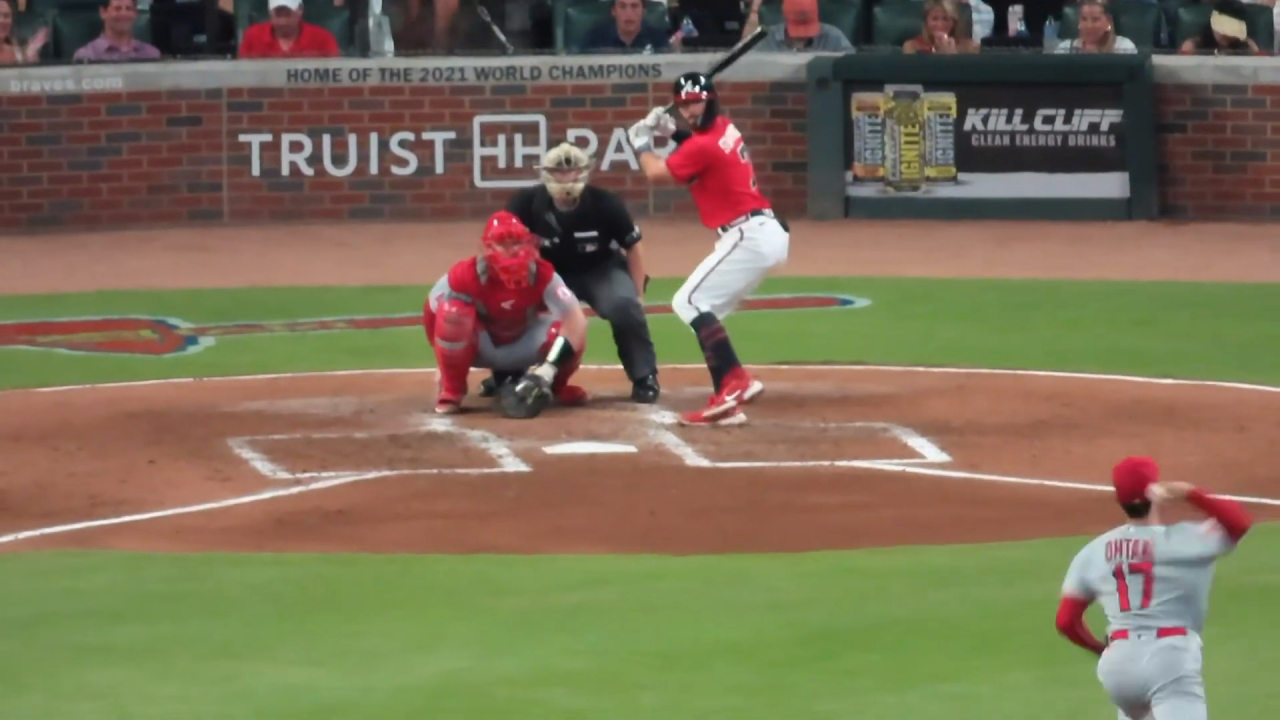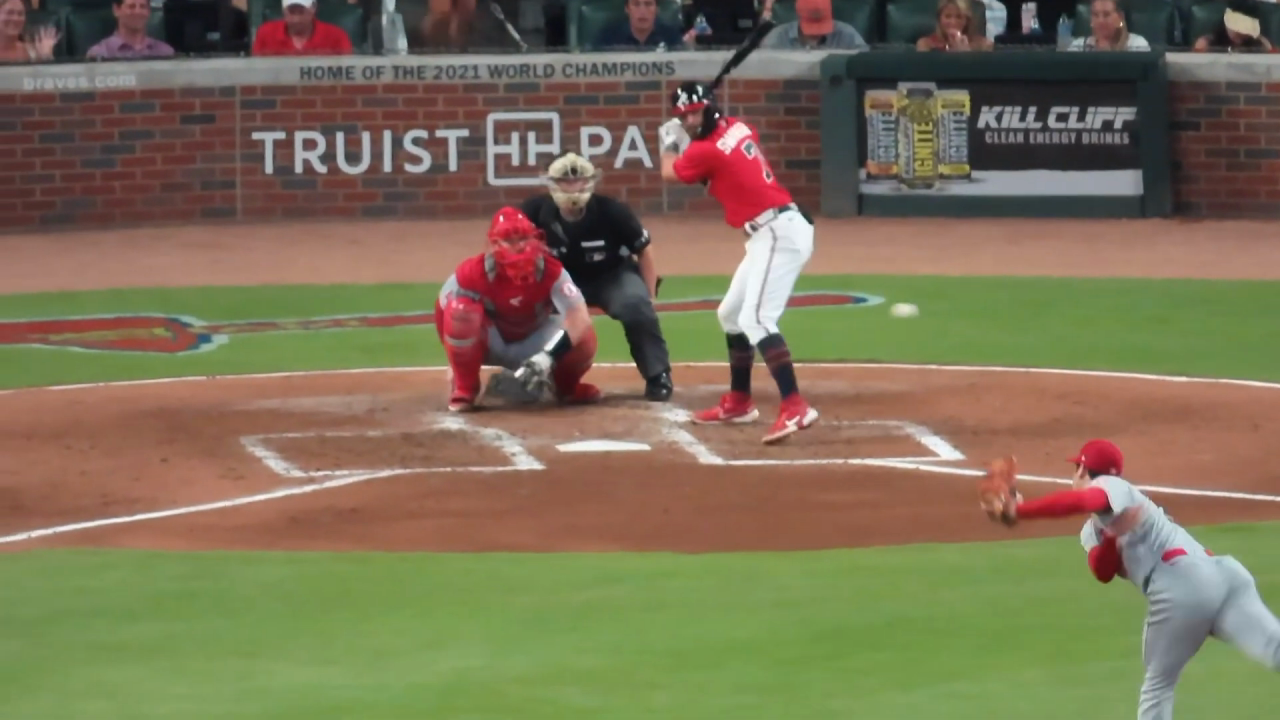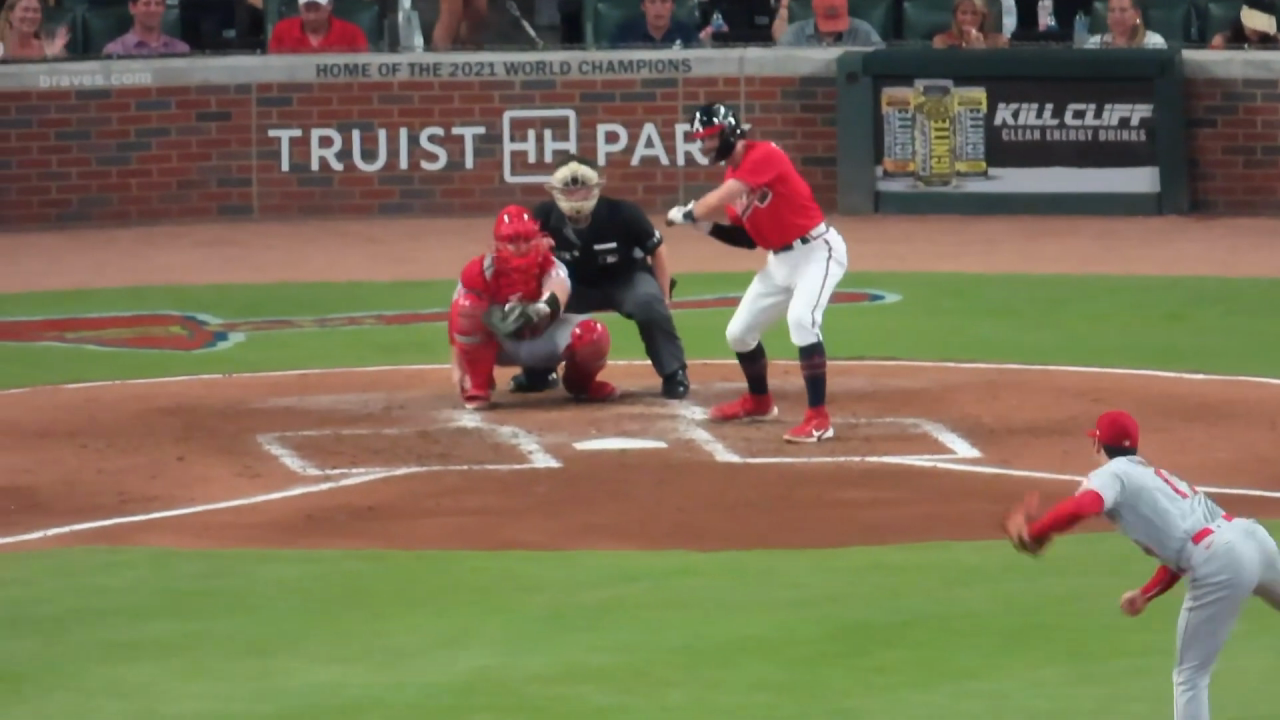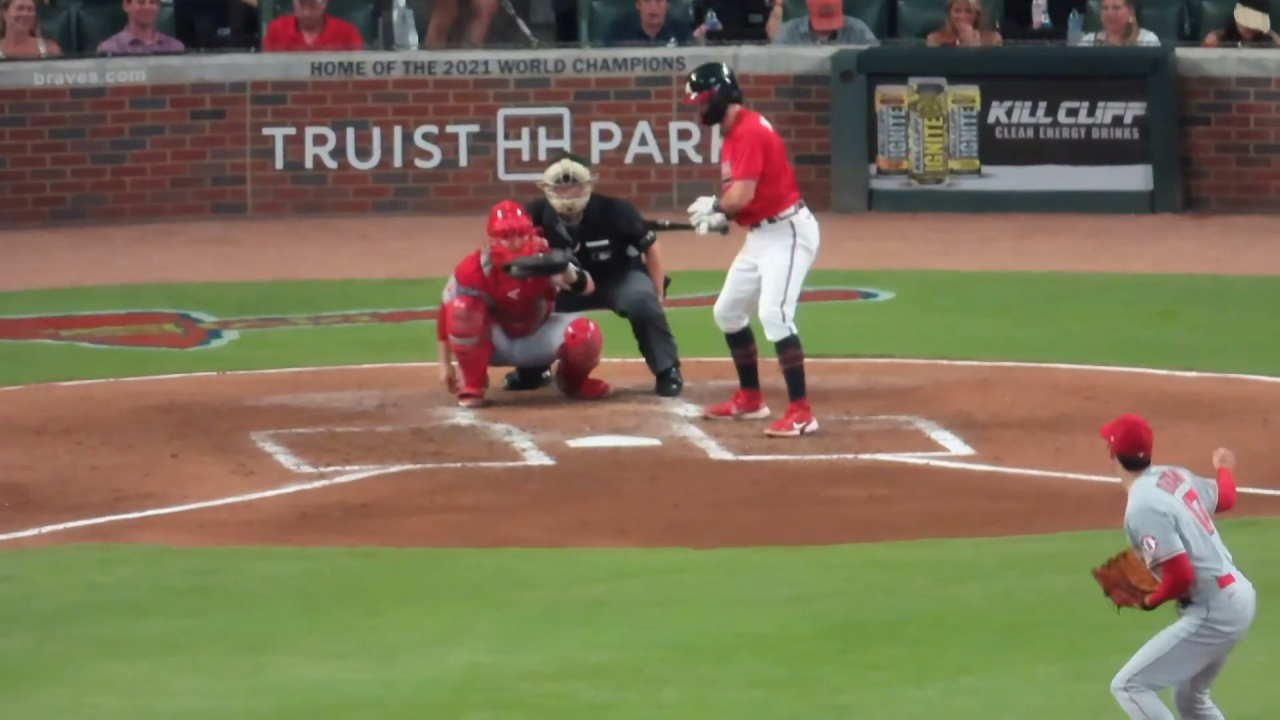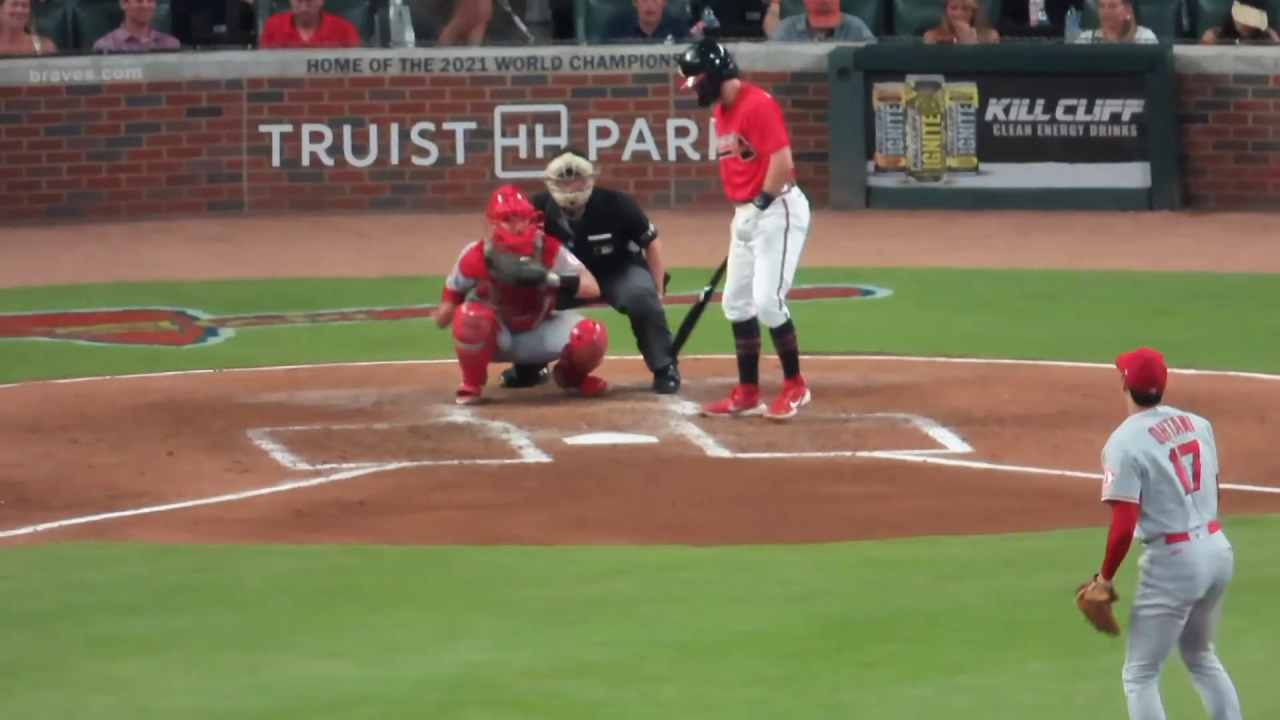
dt=0.3s
person 1, frame 1
left shoulder: (704, 146)
right shoulder: (723, 127)
left elbow: (656, 173)
left wrist: (641, 143)
right wrist: (671, 131)
left hip: (749, 236)
right hip: (764, 234)
left knee: (688, 302)
right knee: (704, 313)
left ankle: (737, 380)
right ankle: (725, 403)
person 1, frame 2
left shoulder: (703, 149)
right shoulder: (738, 128)
left elbow: (669, 171)
left wrist: (669, 144)
right wrist: (684, 139)
left hip: (779, 232)
right hip: (769, 234)
left knee: (754, 319)
right knee: (731, 315)
left ankle: (795, 407)
right ankle: (738, 402)
person 1, frame 3
left shoulder: (762, 154)
right shoulder: (733, 171)
left elbow: (722, 197)
right elbow: (746, 238)
left wrist: (686, 213)
right wrist: (708, 226)
left hip: (817, 251)
right hip: (780, 259)
left knee: (801, 320)
right knee: (738, 333)
left ankle: (818, 418)
right ankle: (759, 399)
person 1, frame 4
left shoulder: (750, 131)
right shoulder: (730, 131)
left elbow: (743, 194)
left wrist: (714, 208)
right wrist: (717, 212)
left hip: (787, 231)
right hip: (759, 233)
left knee: (774, 314)
right knee: (728, 311)
left ankle: (800, 411)
right ankle: (750, 398)
person 1, frame 5
left shoulder: (757, 103)
right shoulder: (721, 109)
left elbow: (783, 161)
left wrist: (758, 207)
right wrist: (744, 211)
left hip: (778, 210)
right hip: (751, 212)
left knee: (767, 300)
right knee: (736, 303)
left ankle: (794, 385)
right ankle: (748, 394)
person 2, frame 1
left shoulder: (1094, 552)
right shoulder: (1187, 541)
left elbow: (1065, 621)
right wrist: (1188, 493)
left hip: (1117, 667)
right hip: (1173, 667)
person 2, frame 2
left shoulder: (1108, 487)
left elbow: (1083, 499)
right elbow: (1103, 572)
left wrist: (1018, 512)
right wrist: (1114, 533)
left hip: (1184, 589)
left knee: (1157, 691)
person 2, frame 3
left shoulder: (1111, 475)
right shoulder: (1152, 476)
left elbow: (1081, 506)
left wrist: (1032, 533)
right wrist: (1146, 594)
left hip: (1220, 563)
left knee: (1191, 677)
person 2, frame 4
left shoulder: (1142, 507)
right shoulder: (1177, 475)
left elbow: (1181, 577)
right elbow: (1225, 502)
left wrist: (1151, 601)
right wrist: (1224, 468)
left hip: (1213, 611)
right hip: (1240, 596)
left knee: (1130, 687)
person 2, frame 5
left shoulder: (1123, 443)
right shoulder: (1197, 423)
left elbow: (1124, 525)
left wrist: (1105, 575)
left hip: (1171, 565)
right hip: (1217, 552)
left knee: (1140, 675)
right knee: (1200, 658)
person 3, frame 1
left shoulder: (606, 204)
right shoulder: (525, 203)
left elbow: (633, 246)
left wrist: (638, 295)
left hip: (601, 269)
right hip: (550, 271)
left knee: (624, 306)
left ankle: (644, 377)
right ankle: (507, 373)
person 3, frame 2
left shoulder: (612, 211)
right shoulder: (533, 212)
left elbow: (643, 250)
left wrist: (650, 297)
left hip: (612, 275)
left knee: (635, 306)
left ankle: (658, 375)
person 3, frame 3
left shoulder: (622, 213)
right shoulder: (543, 217)
left elbow: (656, 250)
left wrist: (663, 299)
left hip: (626, 277)
right hip: (575, 284)
left knee: (648, 305)
left ankle: (674, 373)
right ankle: (539, 372)
person 3, frame 4
left shoulder: (616, 211)
right shoulder: (536, 214)
left elbow: (650, 249)
left wrist: (658, 296)
left hip: (620, 276)
left knee: (641, 302)
left ankle: (667, 371)
right ankle: (533, 369)
person 3, frame 5
left shoulder: (617, 205)
right shoulder: (537, 209)
left elbow: (650, 244)
left wrist: (658, 291)
left hip: (621, 270)
left knee: (642, 298)
left ankle: (665, 368)
right ankle: (530, 367)
person 4, frame 1
left shoulder: (542, 275)
right shoulder: (465, 276)
left elbow: (577, 320)
right elbow: (432, 312)
left wrist: (549, 368)
right wrist: (444, 360)
left hip: (522, 344)
right hip: (479, 347)
left knee: (570, 334)
right knee: (451, 312)
left ankle: (554, 387)
right ankle: (452, 390)
person 4, frame 2
left shoulder: (550, 271)
right shoulder: (473, 273)
left elbow: (582, 318)
right elbow: (443, 311)
left wrist: (546, 357)
right wrist: (454, 365)
left hip: (535, 338)
right hip: (490, 344)
left knee: (583, 337)
right knee: (460, 309)
left ankle: (565, 384)
right ankle: (465, 389)
person 4, frame 3
left shoulder: (549, 265)
right shoulder: (478, 272)
left elbow: (559, 291)
right elbow: (458, 316)
left wrist: (541, 308)
right wrist: (457, 367)
left hip: (545, 341)
right hip: (502, 345)
left knee: (595, 337)
right knee: (467, 307)
left ankle: (580, 382)
right ankle: (480, 387)
person 4, frame 4
right shoulder: (472, 269)
left elbow: (587, 286)
right elbow: (447, 312)
left wrist: (569, 276)
right wrist: (445, 363)
left hip: (538, 339)
right hip: (494, 343)
left knee: (587, 335)
right knee: (461, 309)
left ankle: (572, 380)
right ankle: (473, 385)
person 4, frame 5
left shoulder: (548, 249)
right shoulder: (475, 257)
left elbow: (592, 287)
right elbow: (452, 293)
left wrist: (550, 278)
right wrist: (446, 311)
left hip: (539, 334)
right hip: (495, 337)
left knee: (591, 336)
right knee: (469, 315)
left ankle: (571, 377)
right ankle: (472, 383)
